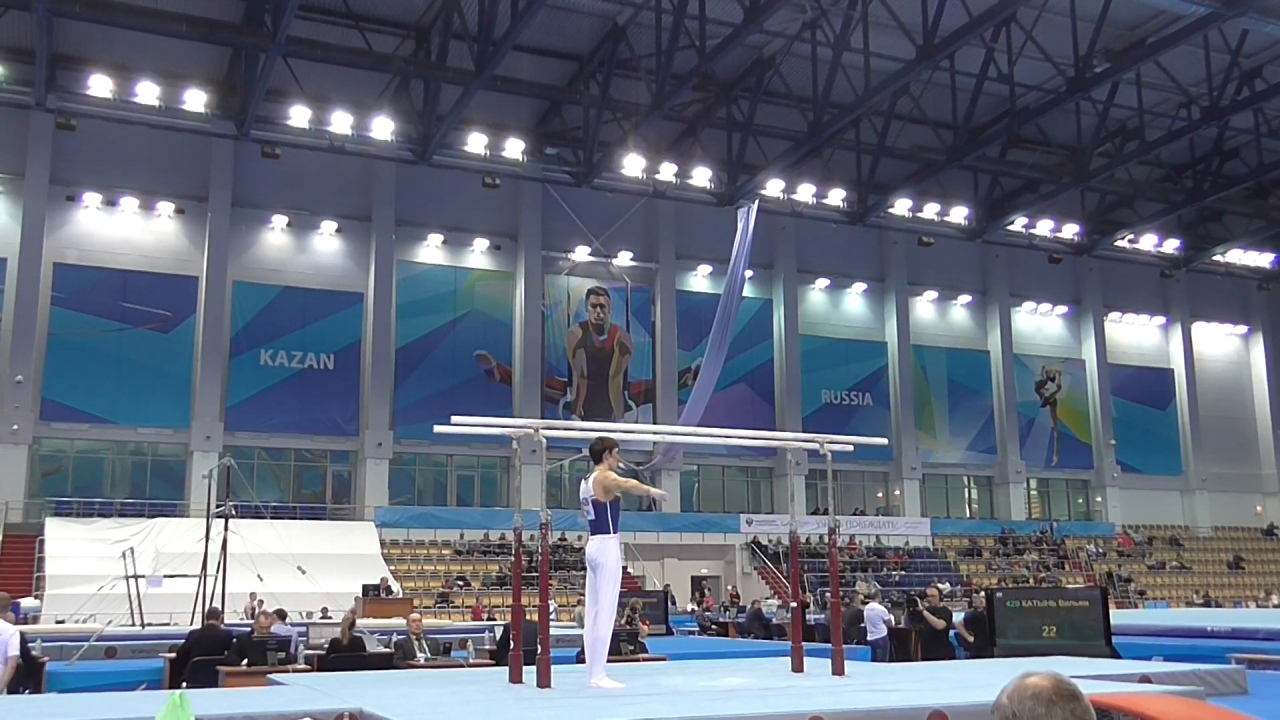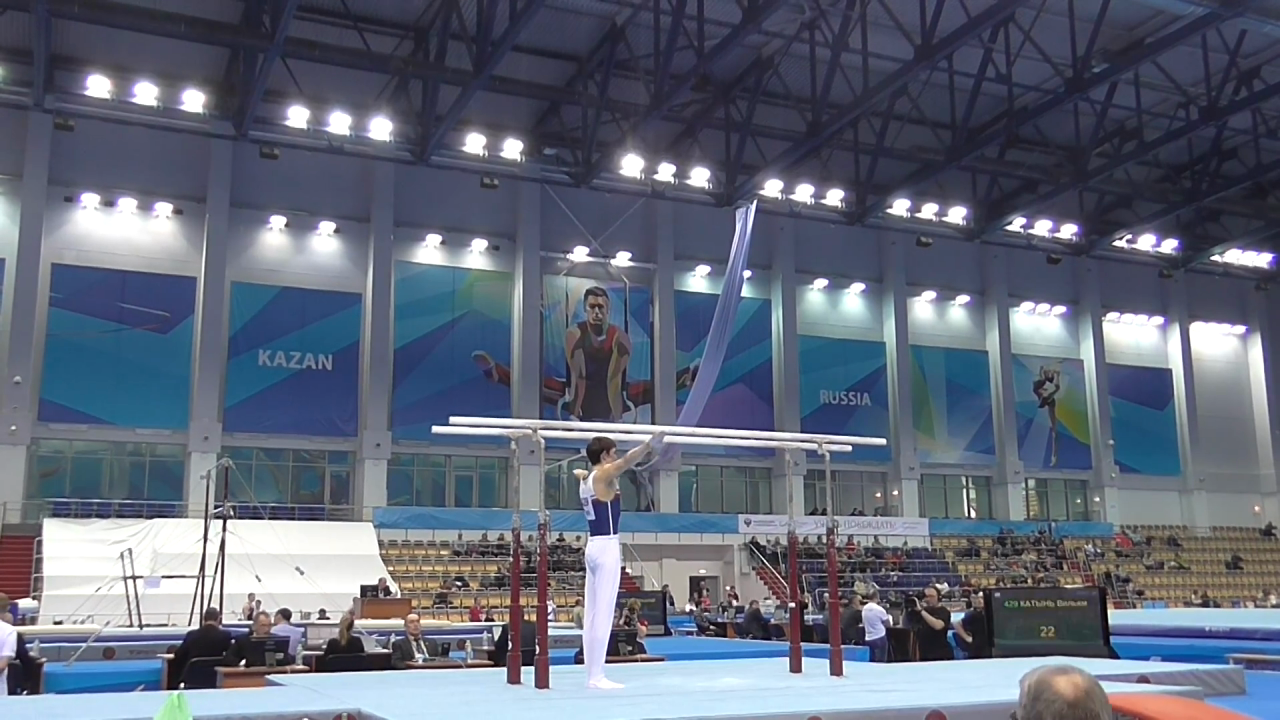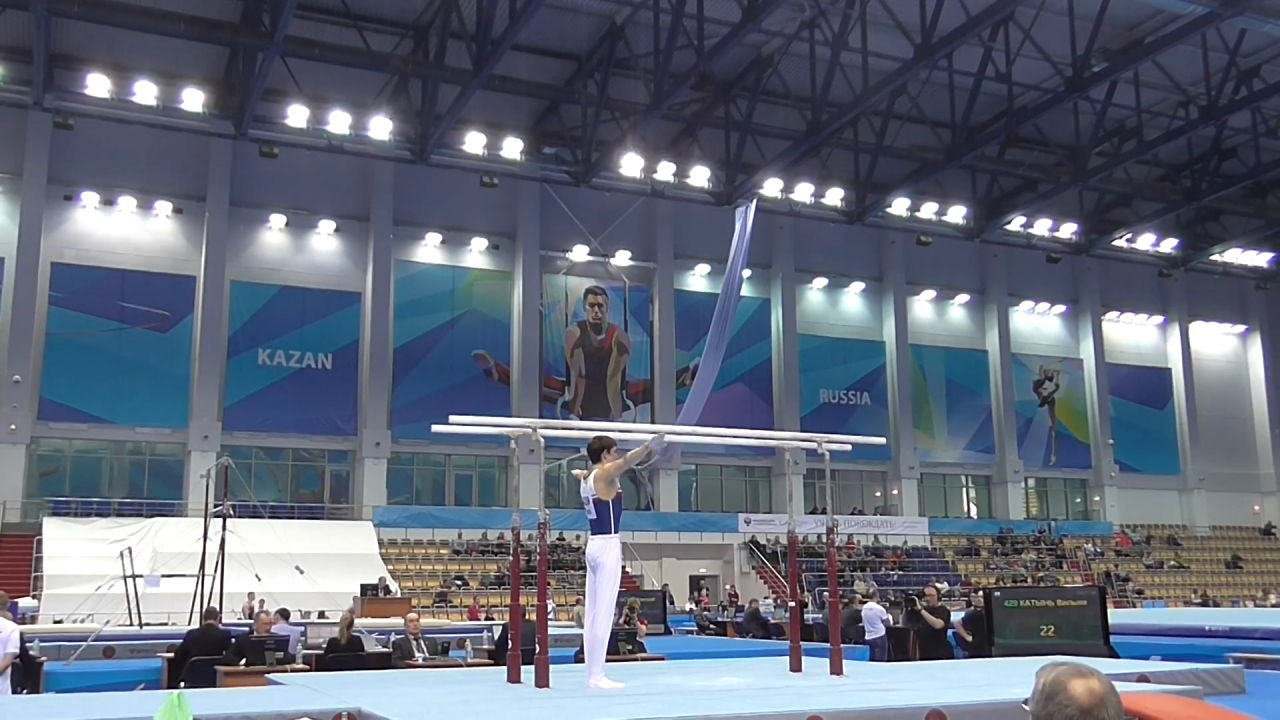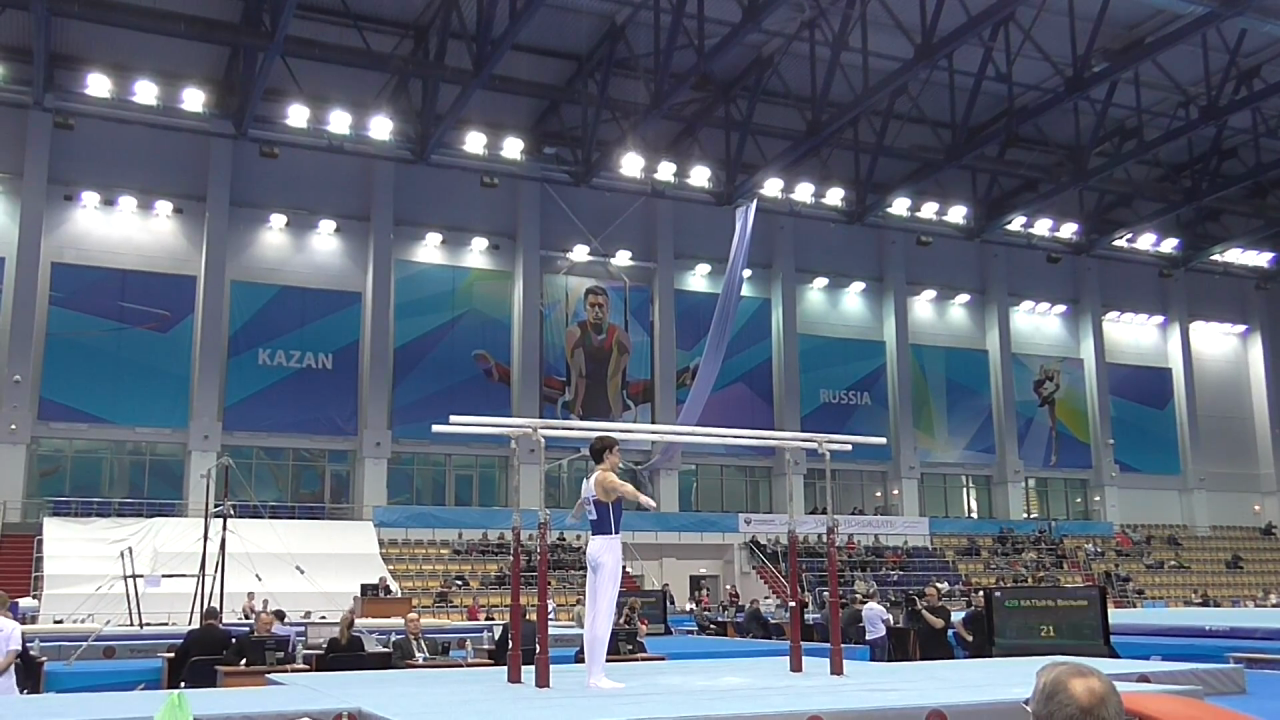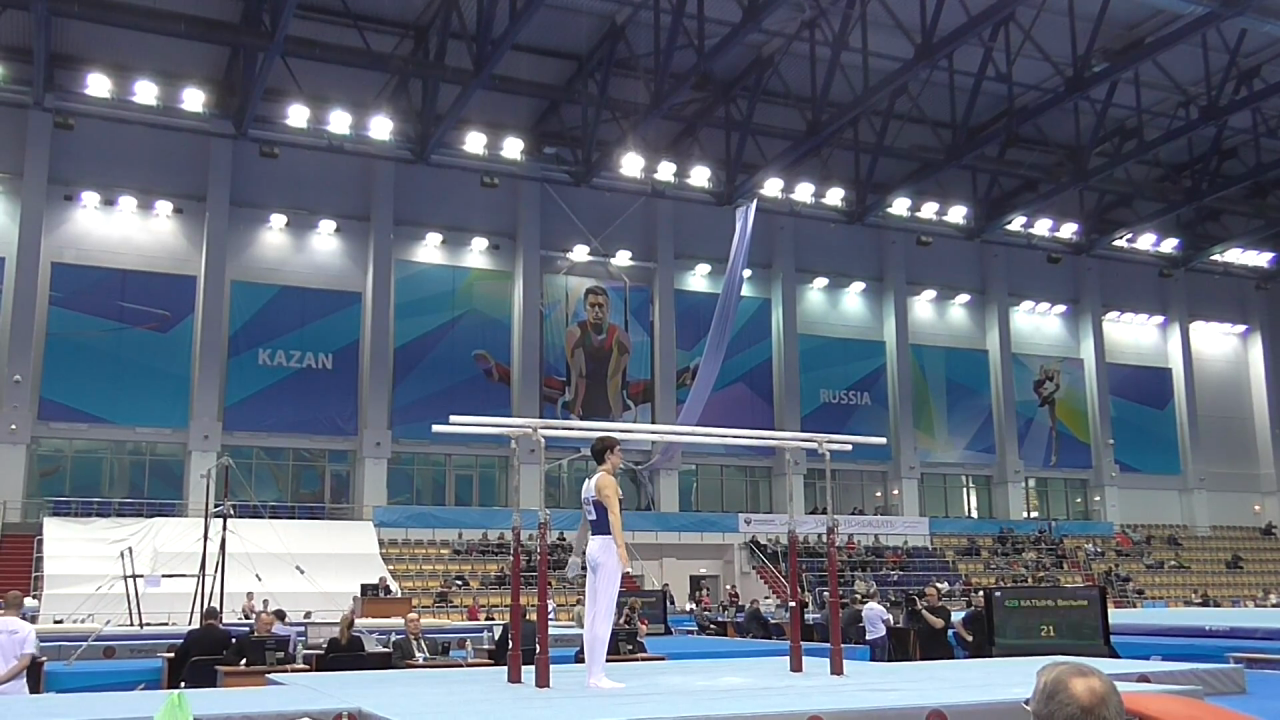
dt=0.4s
person 1, frame 1
left shoulder: (587, 481)
right shoulder: (604, 477)
right elbow: (627, 484)
right wrist: (650, 490)
left hip: (593, 545)
right hip: (607, 545)
left knee: (594, 612)
right knee: (606, 612)
left ankle: (594, 673)
right ankle: (598, 676)
person 1, frame 2
left shoulder: (586, 479)
right shoulder: (603, 475)
right elbow: (626, 460)
right wrist: (648, 445)
left hip: (593, 546)
right hip: (607, 546)
left knee: (593, 613)
right knee: (603, 613)
left ankle: (593, 674)
right ankle: (597, 677)
person 1, frame 3
left shoulder: (587, 478)
right shoulder: (604, 473)
right elbow: (626, 461)
left wrist: (579, 471)
right wrist: (648, 447)
left hip: (594, 545)
right hip: (608, 545)
left knee: (594, 613)
right knee: (604, 613)
left ankle: (593, 674)
right ankle: (597, 676)
person 1, frame 4
left shoulder: (588, 481)
right shoulder: (604, 477)
right elbow: (622, 486)
left wrist: (574, 515)
right wrist: (640, 496)
left hip: (595, 545)
right hip: (608, 546)
left knee: (593, 613)
right knee: (604, 613)
left ankle: (593, 673)
right ankle: (597, 676)
person 1, frame 5
left shoulder: (589, 482)
right shoulder: (607, 480)
right elbow: (613, 513)
left wrist: (576, 553)
right wrist: (621, 546)
left hip: (593, 546)
right hip: (606, 546)
left knee: (593, 614)
right knee: (604, 614)
left ankle: (593, 674)
right ankle: (597, 676)
